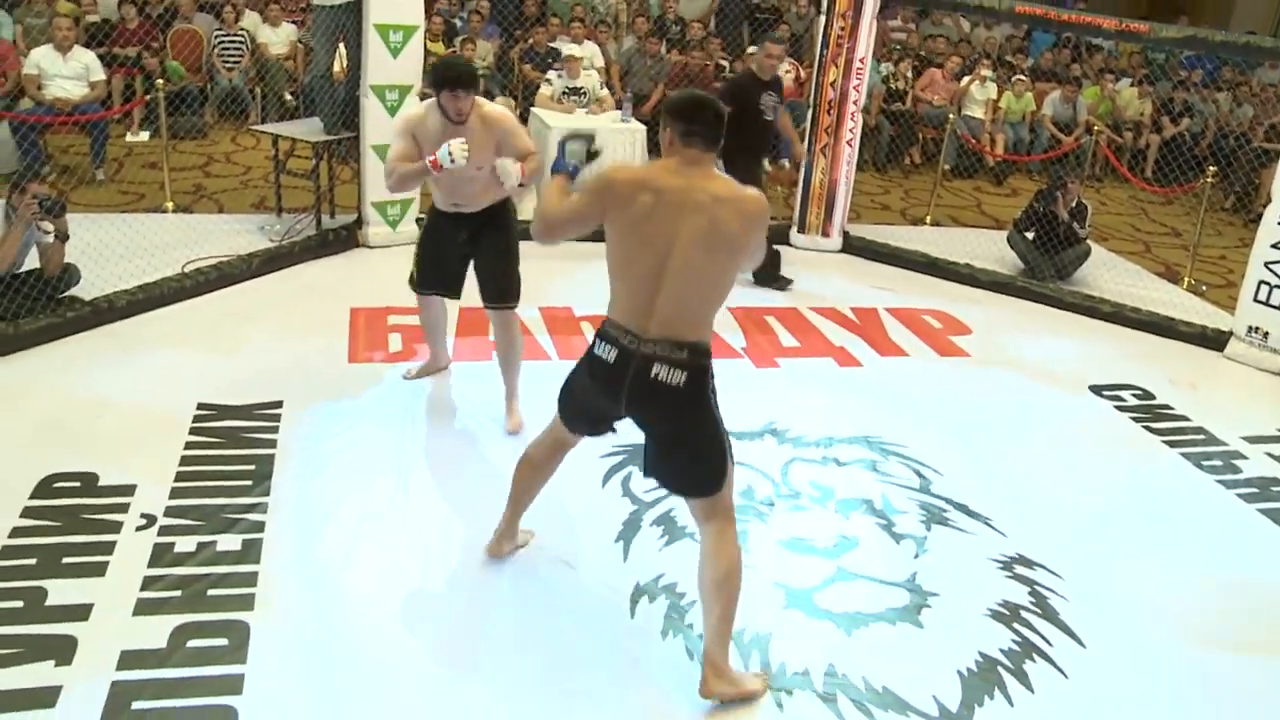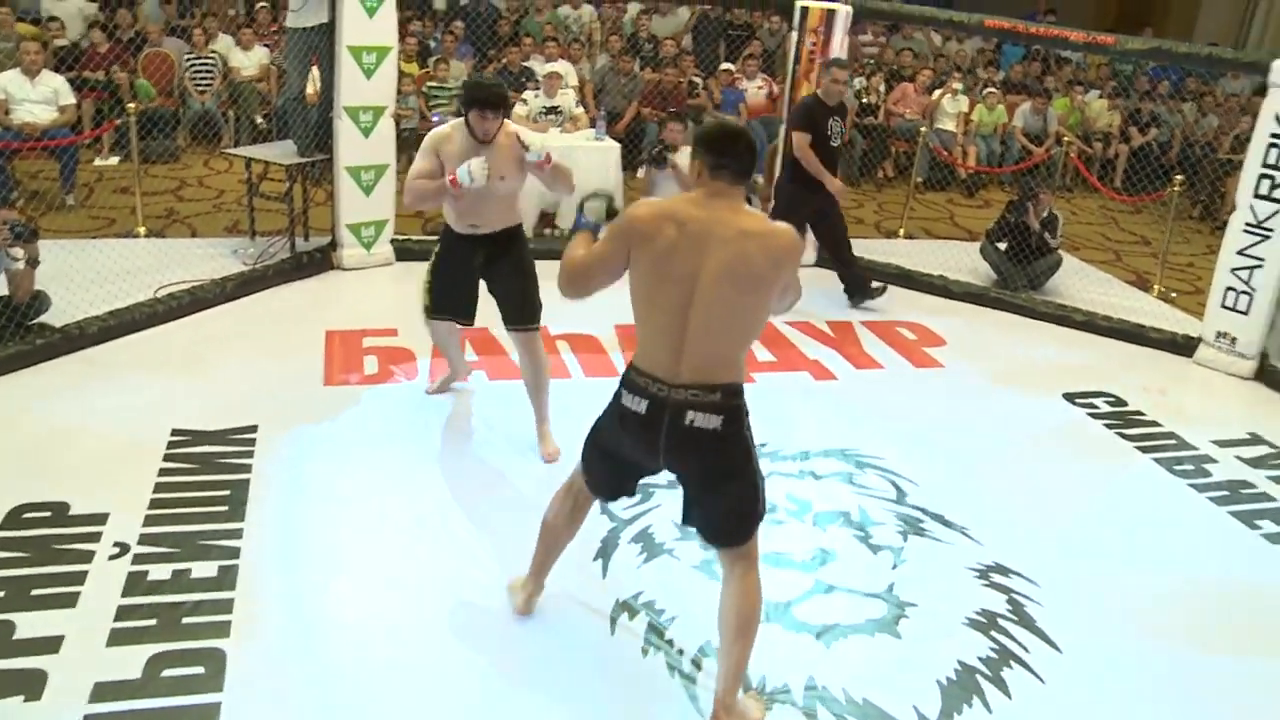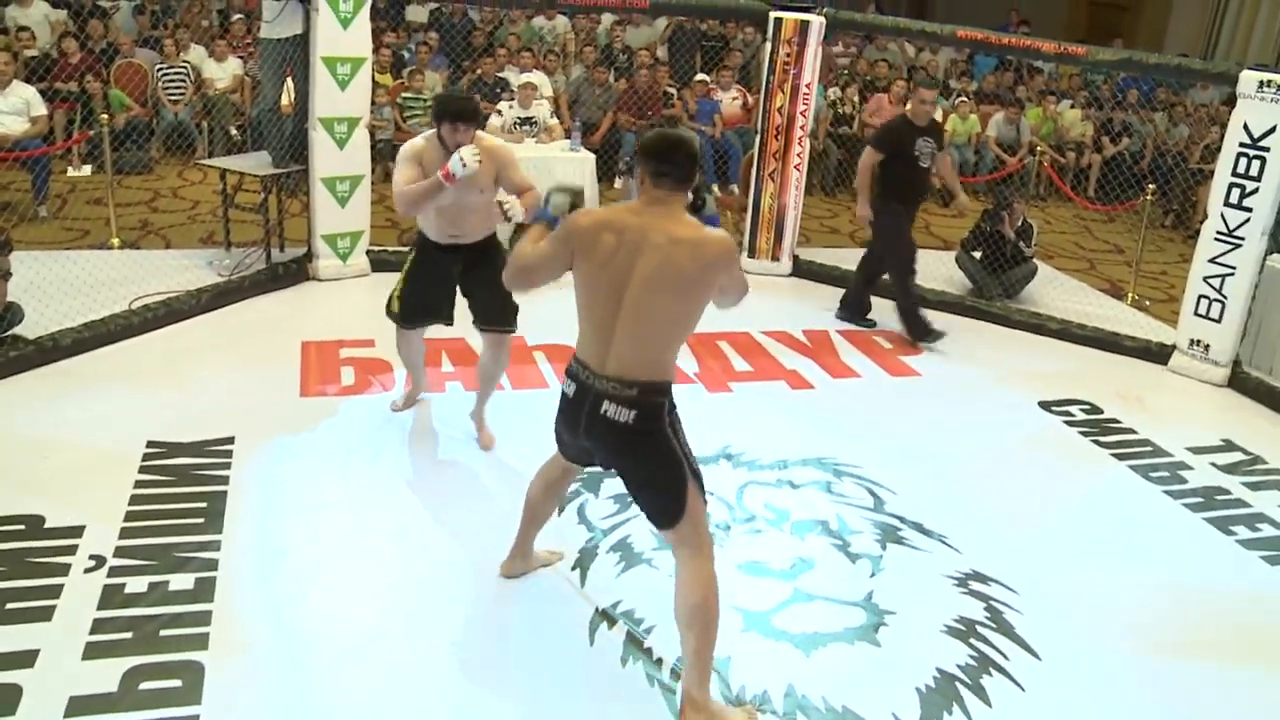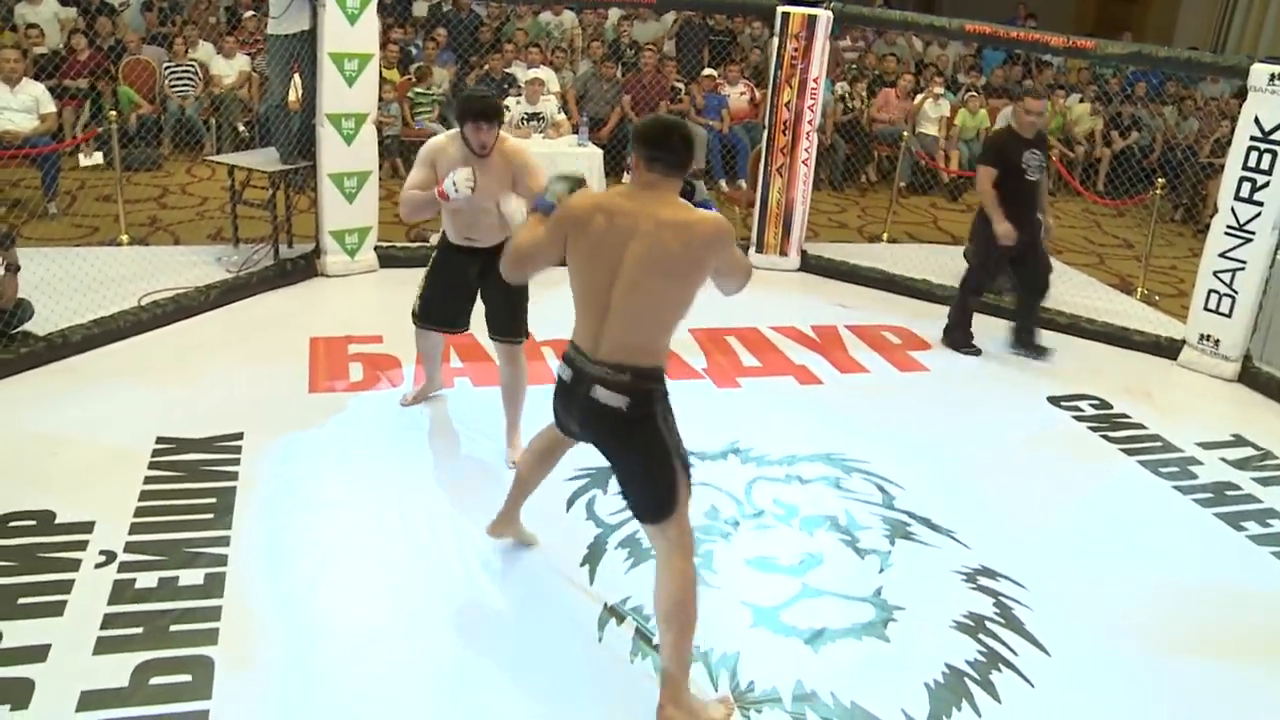
dt=0.5s
person 1, frame 1
left shoulder: (621, 182)
right shoulder: (749, 206)
left elbow: (545, 228)
left wrist: (562, 170)
left hip: (610, 357)
right hip: (681, 375)
left knee: (555, 435)
right knee: (717, 519)
left ankle: (505, 534)
right ankle: (717, 670)
person 1, frame 2
left shoulder: (645, 219)
right shoulder: (781, 240)
left elbow: (571, 284)
left wrist: (587, 225)
left hip: (637, 406)
right hip: (715, 419)
left knee: (583, 490)
right knee: (740, 561)
left ankle: (528, 589)
person 1, frame 3
left shoulder: (588, 225)
right shoulder: (713, 247)
left elbow: (517, 276)
right elbow: (732, 297)
left wrist: (545, 217)
left hip: (579, 393)
right hip: (641, 412)
left knee: (563, 464)
right knee: (695, 552)
left ankle: (519, 555)
person 1, frame 4
left shoulder: (582, 209)
right shoulder: (705, 228)
left elbow: (513, 267)
right elbow: (736, 281)
left wrist: (543, 210)
left hip: (577, 377)
right hip: (635, 398)
left knee: (562, 431)
right knee: (675, 547)
left ankle: (507, 518)
person 2, frame 1
left shoulder: (497, 118)
right shoulder: (414, 121)
left elbow: (532, 157)
right elbow: (393, 181)
left wrist: (518, 173)
right wrist: (436, 162)
left hip: (493, 218)
right hip: (444, 217)
left knee: (502, 311)
right knee: (427, 293)
left ankle: (512, 400)
right ankle: (438, 357)
person 2, frame 2
left shoulder: (520, 140)
right shoulder: (440, 138)
left elbow: (565, 187)
right elbow: (410, 195)
left wrist: (542, 160)
right wrist: (455, 182)
left hip: (506, 243)
right hip: (456, 242)
left knee: (527, 337)
right knee: (438, 318)
left ankle: (543, 426)
right ankle: (458, 368)
person 2, frame 3
left shoulder: (496, 150)
right shoulder: (414, 151)
left elbow: (531, 193)
right elbow: (404, 207)
left wrist: (519, 207)
right wrist: (448, 174)
left hip: (483, 251)
right hip: (432, 250)
left knee: (499, 336)
right knee: (407, 326)
left ankle: (479, 412)
right ankle: (417, 385)
person 2, frame 4
left shoulder: (517, 155)
right shoulder: (435, 150)
right elbow: (407, 208)
right wrist: (443, 191)
left hip: (503, 255)
right hip: (453, 251)
left knee: (511, 347)
right knee: (427, 325)
left ankle: (513, 435)
right ankle: (432, 383)
person 3, frame 1
left shoulder: (776, 83)
right shoulder: (740, 83)
left elbow: (780, 113)
left wrist: (796, 143)
left hip: (754, 158)
right hip: (736, 159)
right ankle: (766, 271)
person 3, frame 2
left shoulder: (840, 107)
right shoulder: (806, 108)
right elbow: (799, 148)
left wrist: (830, 181)
right wrist: (828, 179)
left hip: (822, 188)
right hip: (796, 187)
left knee: (837, 239)
left ankle: (858, 288)
person 3, frame 3
left shoulder: (934, 129)
right shoulder: (893, 129)
left elbow: (941, 161)
right elbow: (866, 163)
left wrist: (958, 192)
right wrist: (862, 202)
left hip: (908, 206)
right hip: (888, 207)
left knee: (876, 259)
right knee: (903, 264)
left ankle: (850, 307)
right ankle: (916, 327)
person 3, frame 4
left shoulder: (1042, 142)
right shoulder: (1000, 141)
right elbow: (983, 183)
left wrist: (1045, 212)
right wrist: (999, 221)
left hip: (1026, 226)
right hip: (995, 226)
left knee: (1036, 281)
right knee: (977, 282)
left ankle: (1024, 338)
right ankle: (956, 335)
